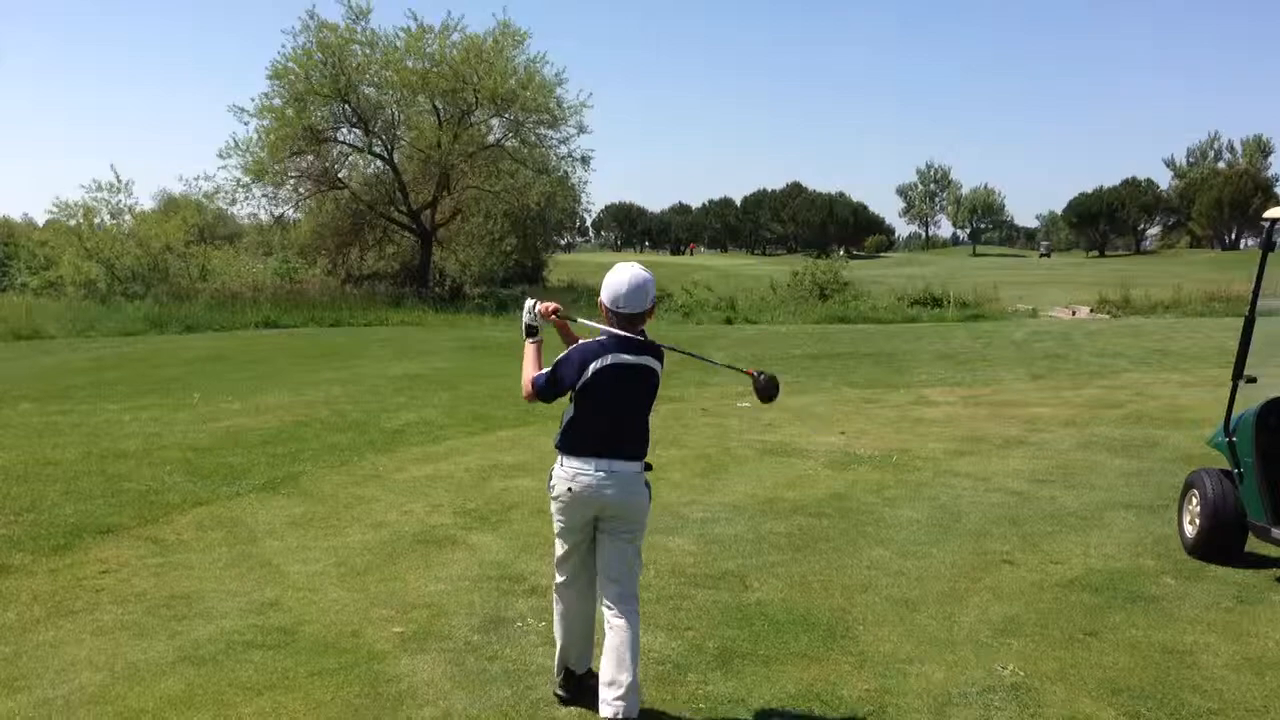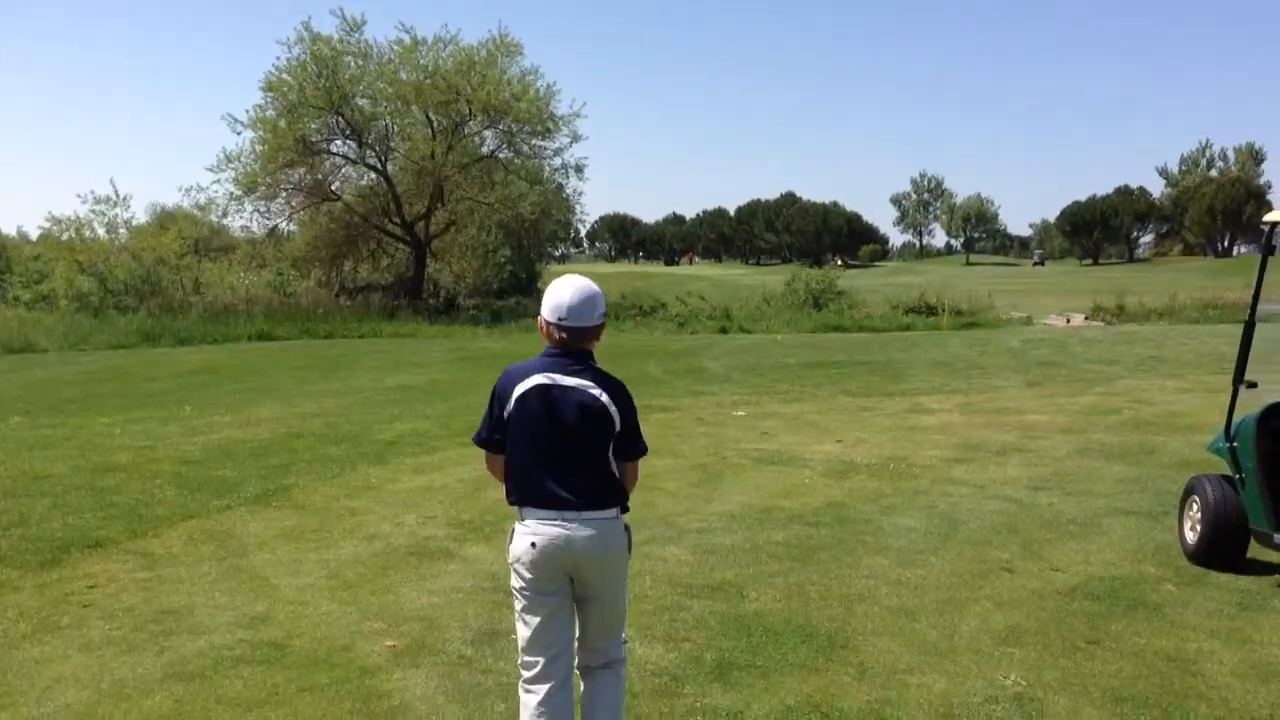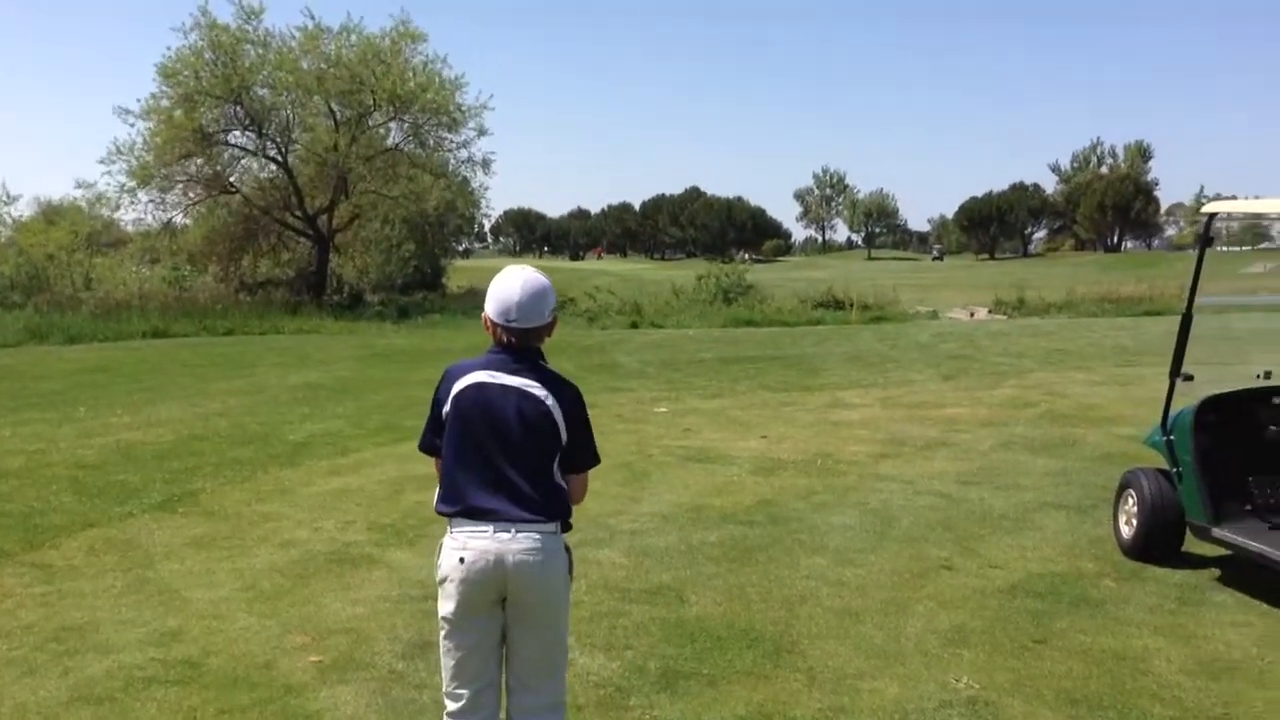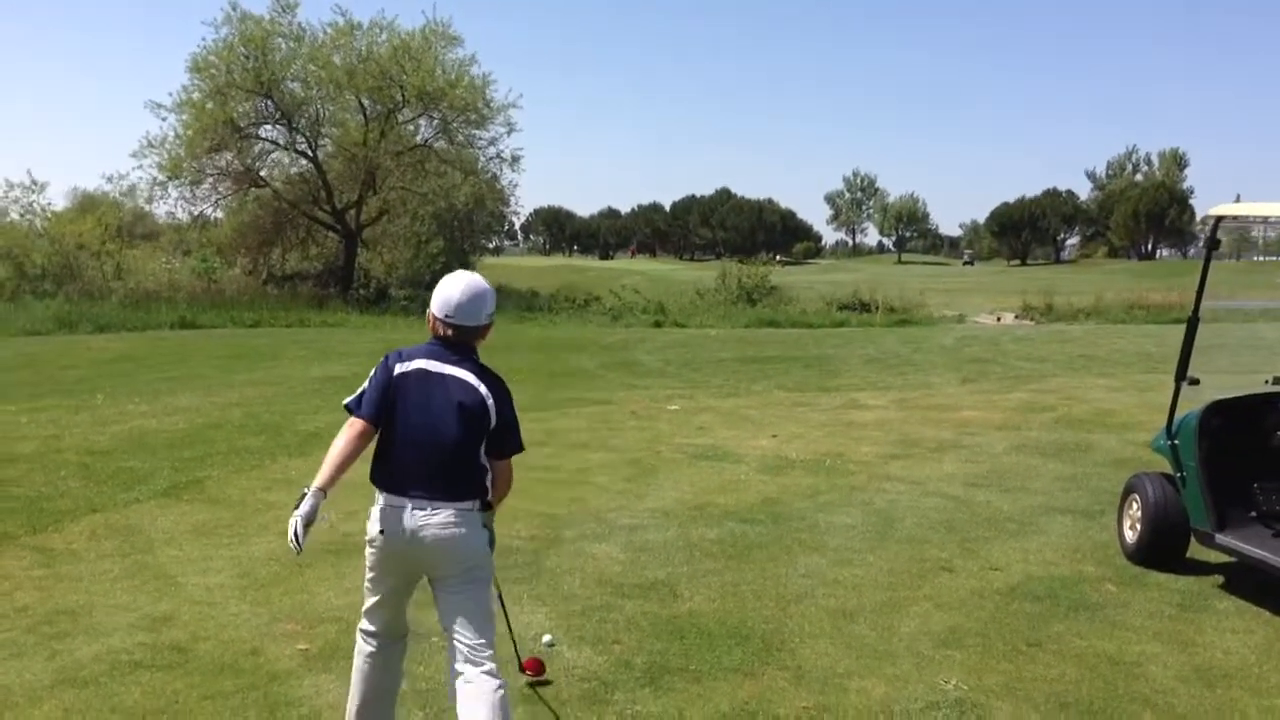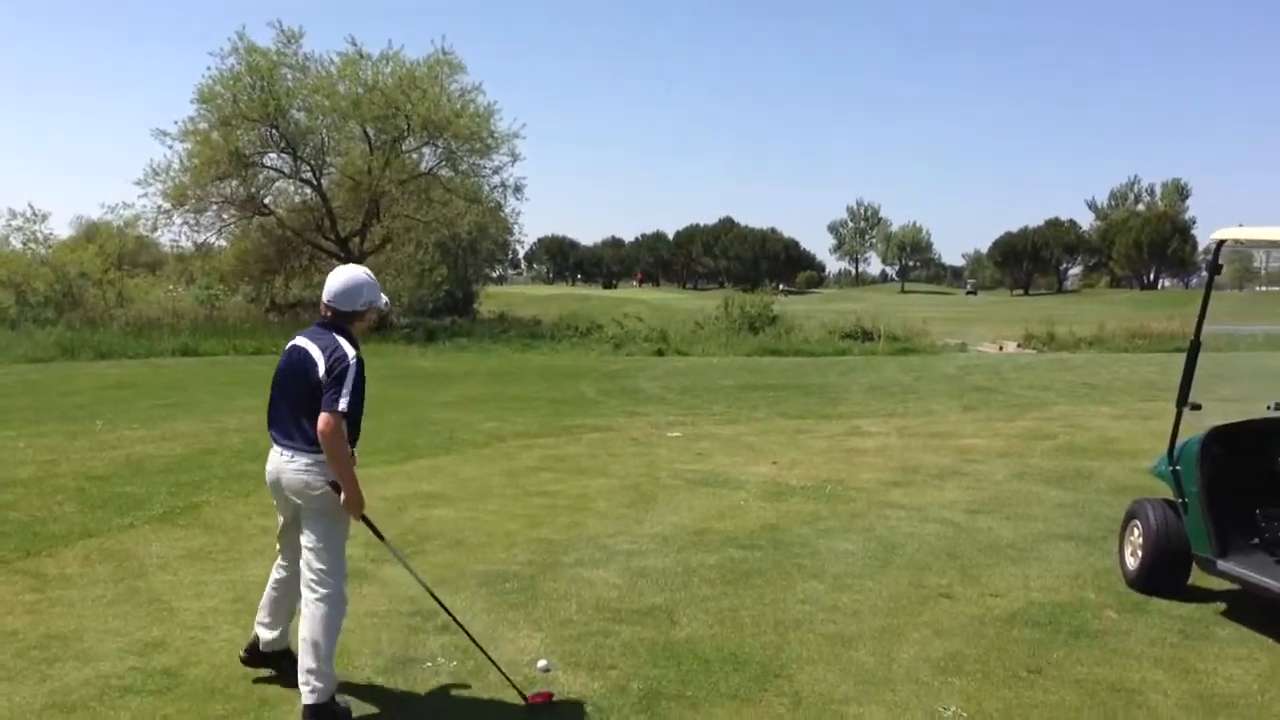
dt=1s
person 1, frame 1
left shoulder: (585, 355)
right shoulder: (654, 357)
left elbow: (531, 390)
left wrist: (533, 333)
right wrist: (561, 324)
left hip: (576, 478)
right hip: (628, 484)
left knee: (571, 583)
right knee: (620, 597)
left ankle: (572, 675)
person 1, frame 2
left shoulder: (513, 382)
right shoulder: (612, 391)
left elbow: (495, 464)
right elbow: (628, 475)
left hip: (536, 535)
right hip: (602, 534)
left knee: (541, 669)
right knee: (603, 660)
person 1, frame 3
left shoulder: (456, 380)
right shoulder: (561, 394)
left elbow: (442, 469)
right elbow: (576, 492)
left hip: (467, 547)
right hip: (539, 550)
person 1, frame 4
left shoulder: (395, 366)
right shoulder: (491, 387)
left elbow: (357, 431)
right elbow: (502, 476)
left wrist: (315, 493)
right wrist: (486, 509)
left hip: (393, 520)
right hip: (458, 527)
left knee: (380, 633)
right knee: (475, 660)
person 1, frame 5
left shoulder: (298, 342)
right shoulder: (346, 358)
right elbow: (329, 429)
right wrist: (352, 488)
left hip: (281, 461)
right hip: (317, 473)
left knee: (292, 559)
right knee: (323, 583)
left ankle: (266, 644)
